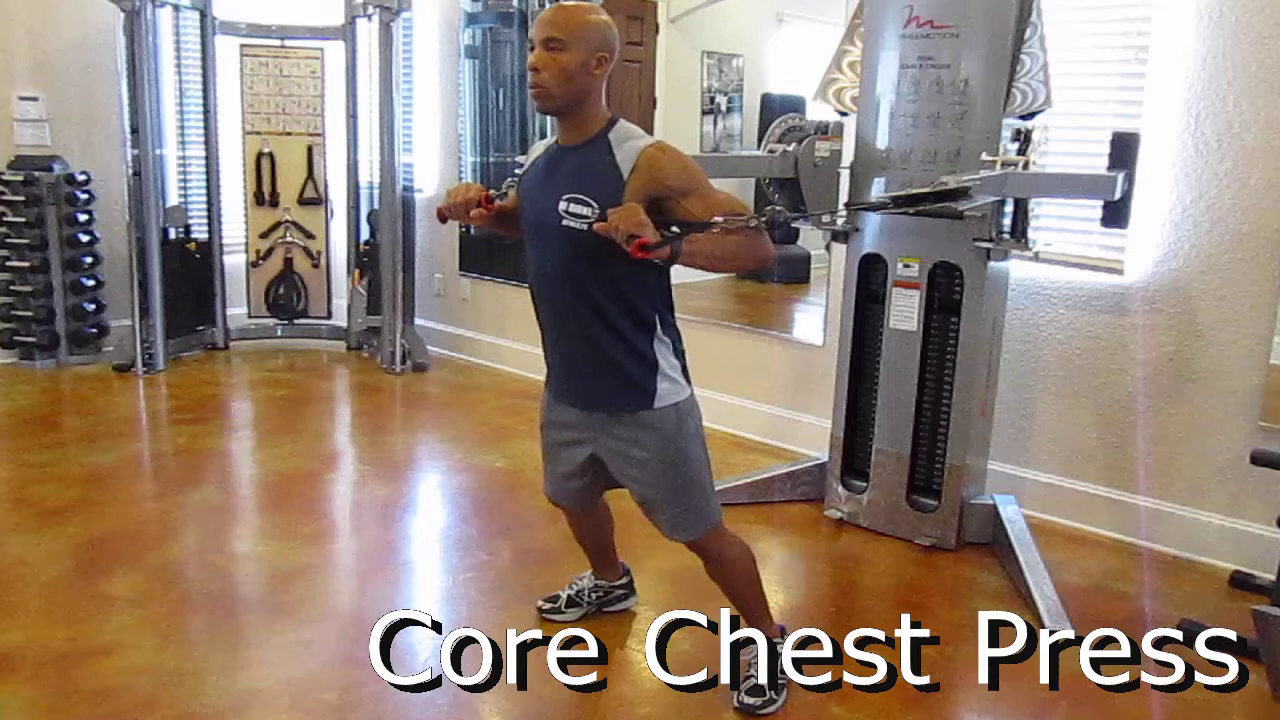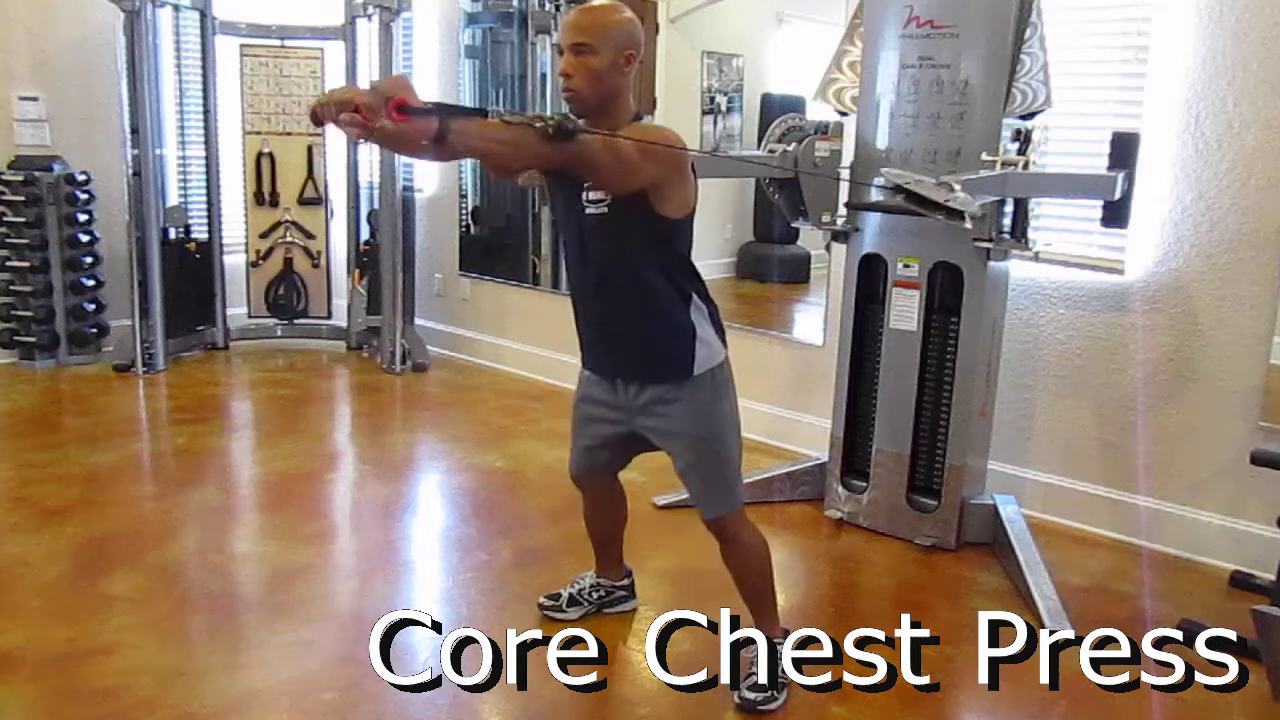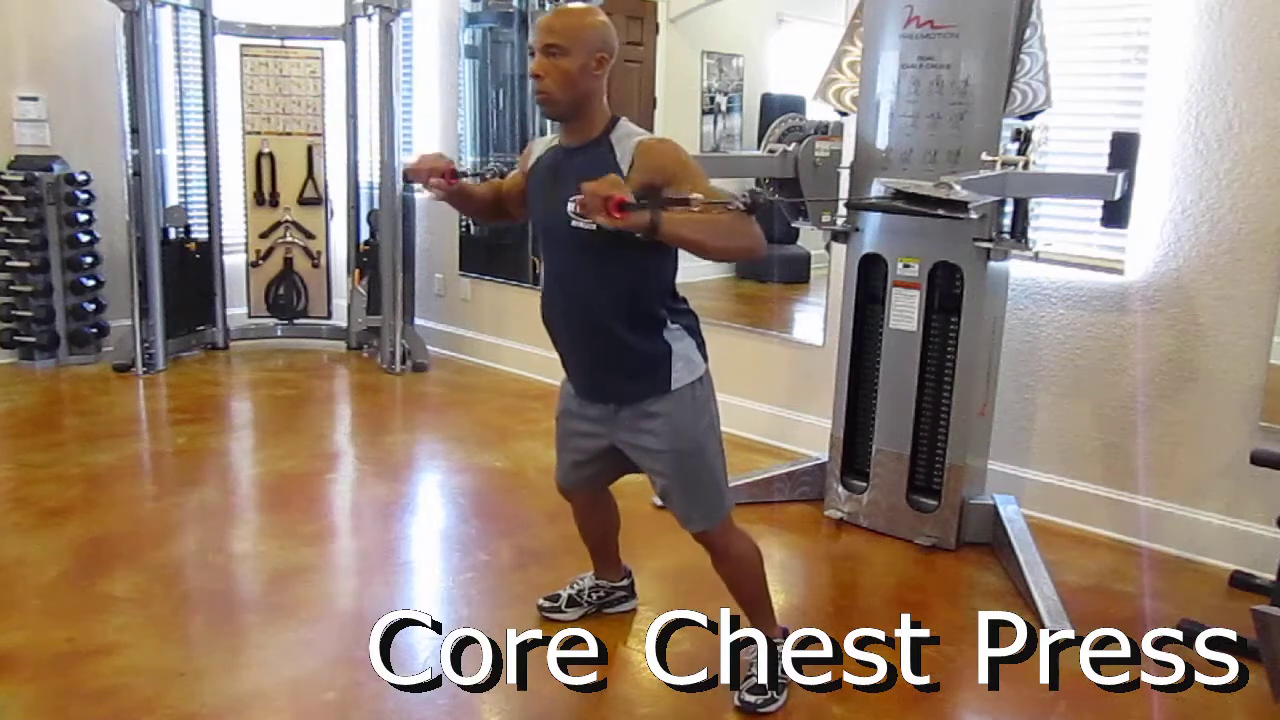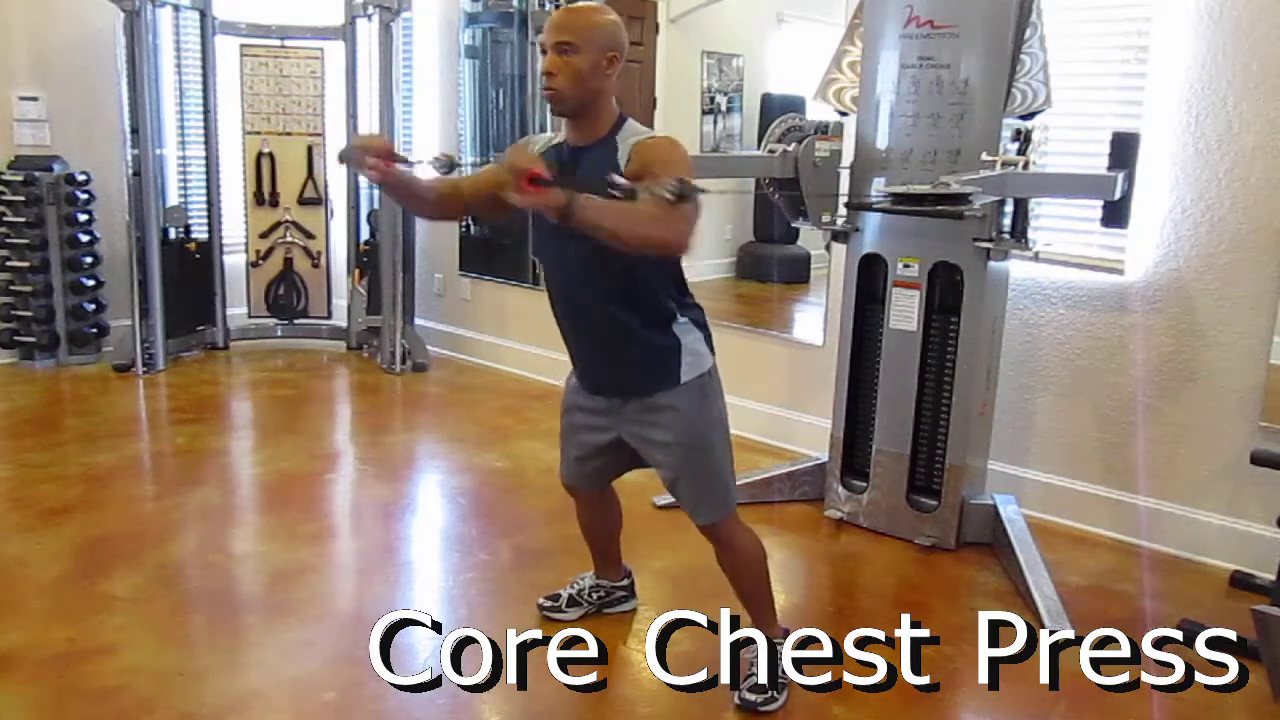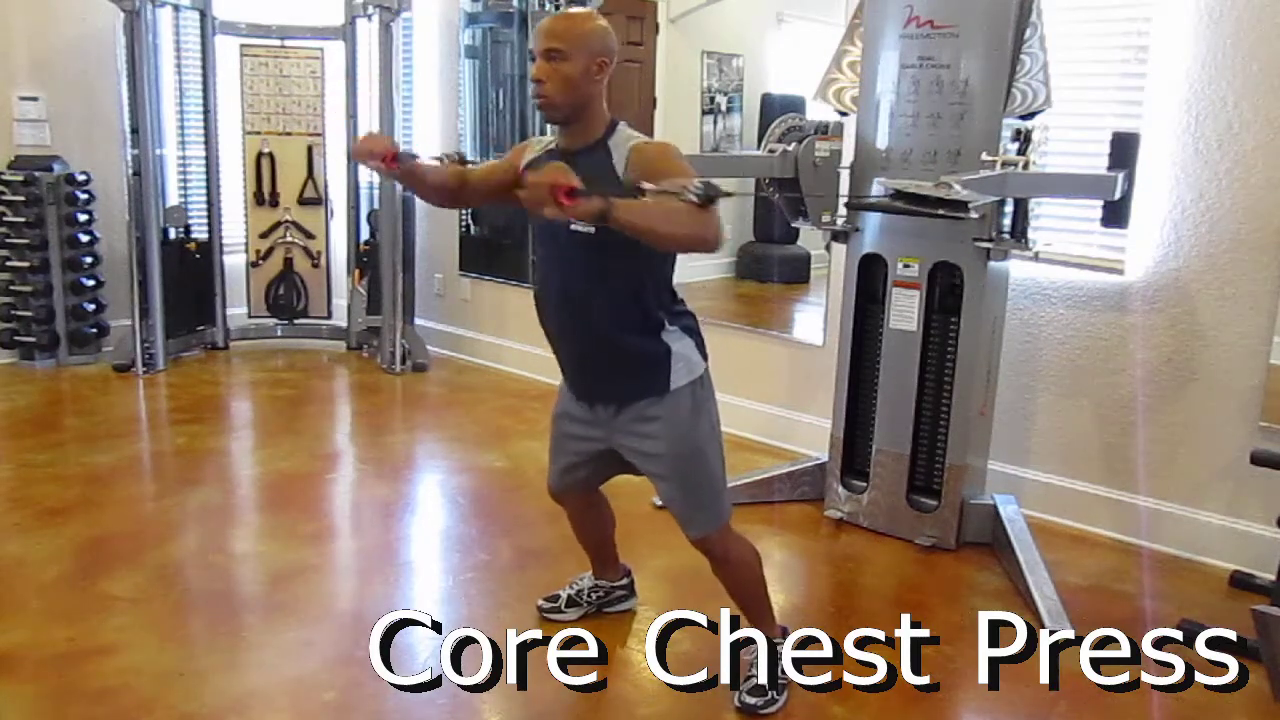
dt=1s
person 1, frame 1
left shoulder: (648, 162)
right shoulder: (540, 160)
left elbow: (756, 245)
left wrist: (664, 245)
right wrist: (480, 209)
left hip: (643, 398)
right hip: (566, 391)
left knee: (700, 533)
right knee: (571, 495)
left ankle: (767, 643)
right ankle: (609, 583)
person 1, frame 2
left shoulder: (657, 150)
right shoulder: (555, 140)
left elbow: (551, 151)
right elbow: (461, 143)
left wrist: (430, 124)
right wrist: (375, 123)
left hip: (684, 373)
right hip: (606, 368)
left knee: (723, 516)
right knee: (591, 474)
left ankle: (771, 643)
right ankle: (612, 583)
person 1, frame 3
left shoulder: (648, 156)
right shoulder: (540, 156)
left elbow: (746, 238)
right elbow: (501, 208)
left wrist: (644, 219)
right wrist: (454, 189)
left hip: (661, 385)
right hip: (586, 383)
left knee: (710, 527)
right knee: (578, 486)
left ankle: (770, 643)
right ankle: (611, 584)
person 1, frame 4
left shoulder: (653, 154)
right shoulder: (542, 153)
left elbow: (671, 234)
right elbow: (444, 203)
left wrist: (562, 204)
right wrist: (389, 171)
left hip: (669, 377)
right hip: (593, 375)
left knee: (716, 519)
right knee: (585, 482)
left ankle: (769, 643)
right ankle: (611, 584)
person 1, frame 5
left shoulder: (645, 158)
right shoulder: (533, 157)
left elbow: (704, 229)
right elbow: (460, 188)
left wrist: (599, 207)
right wrist: (404, 169)
left hip: (661, 385)
right hip: (584, 384)
left knee: (710, 533)
right knee: (570, 486)
left ankle: (770, 644)
right ankle: (611, 583)
